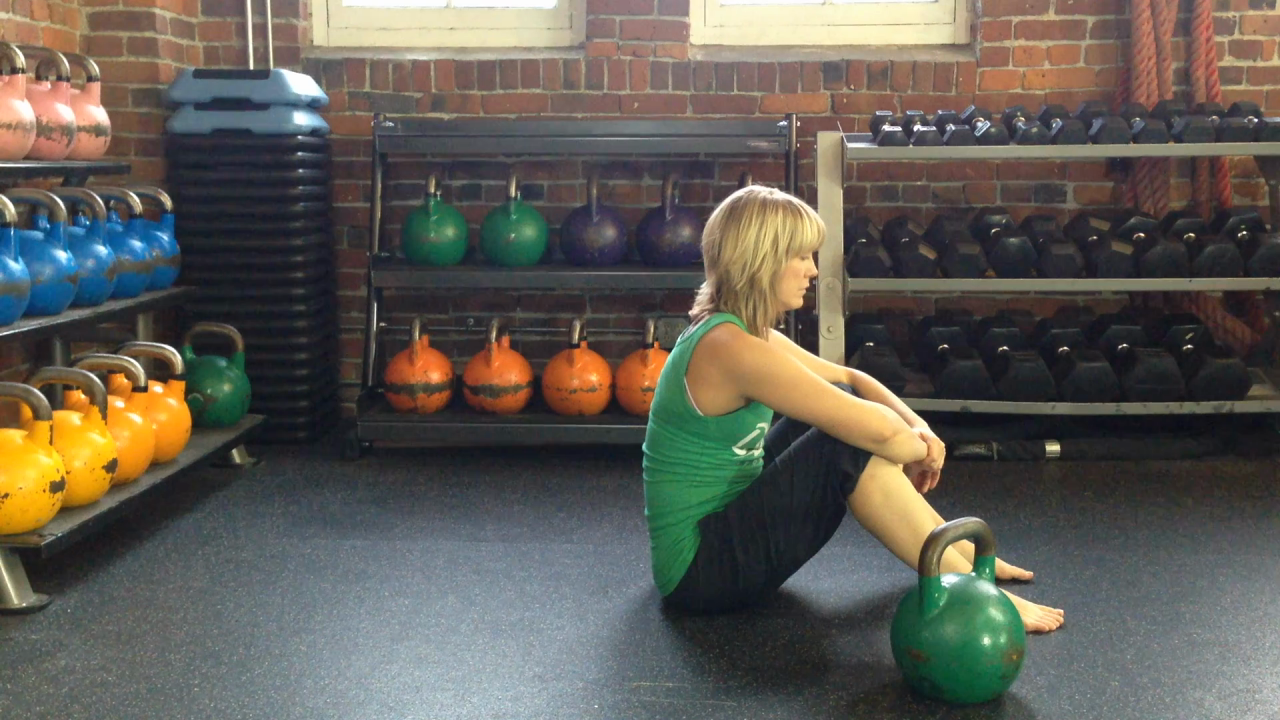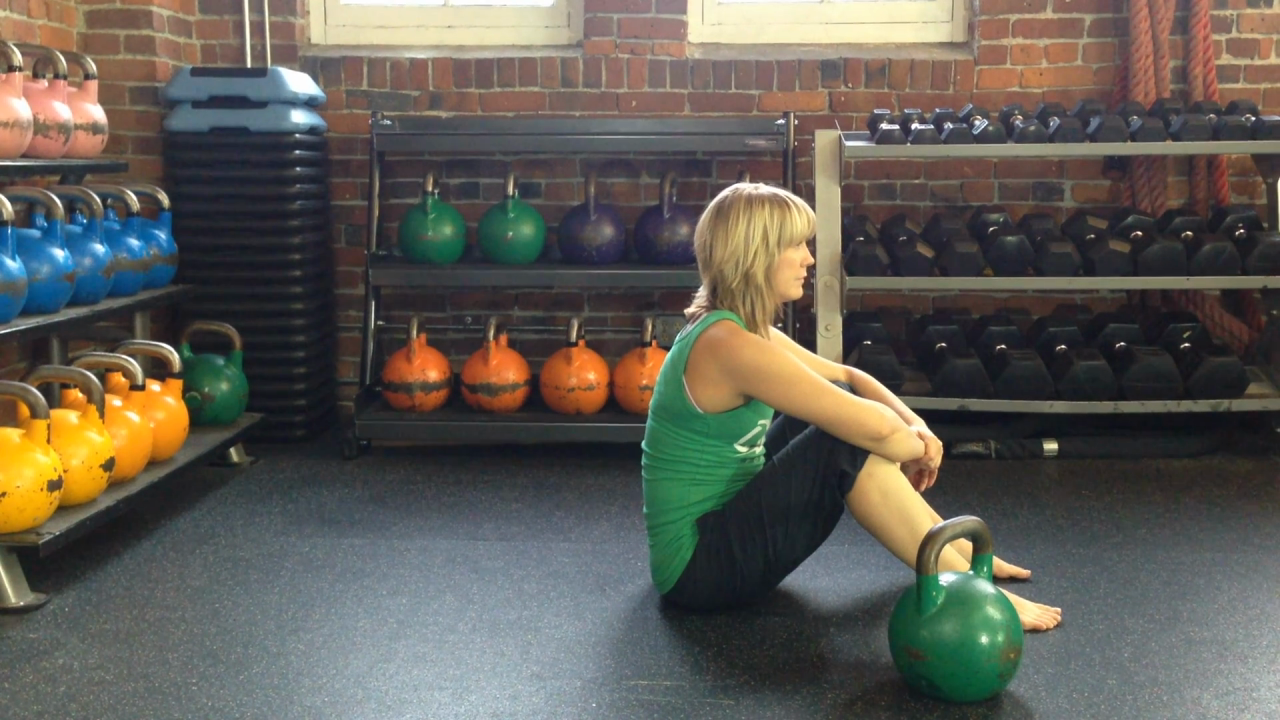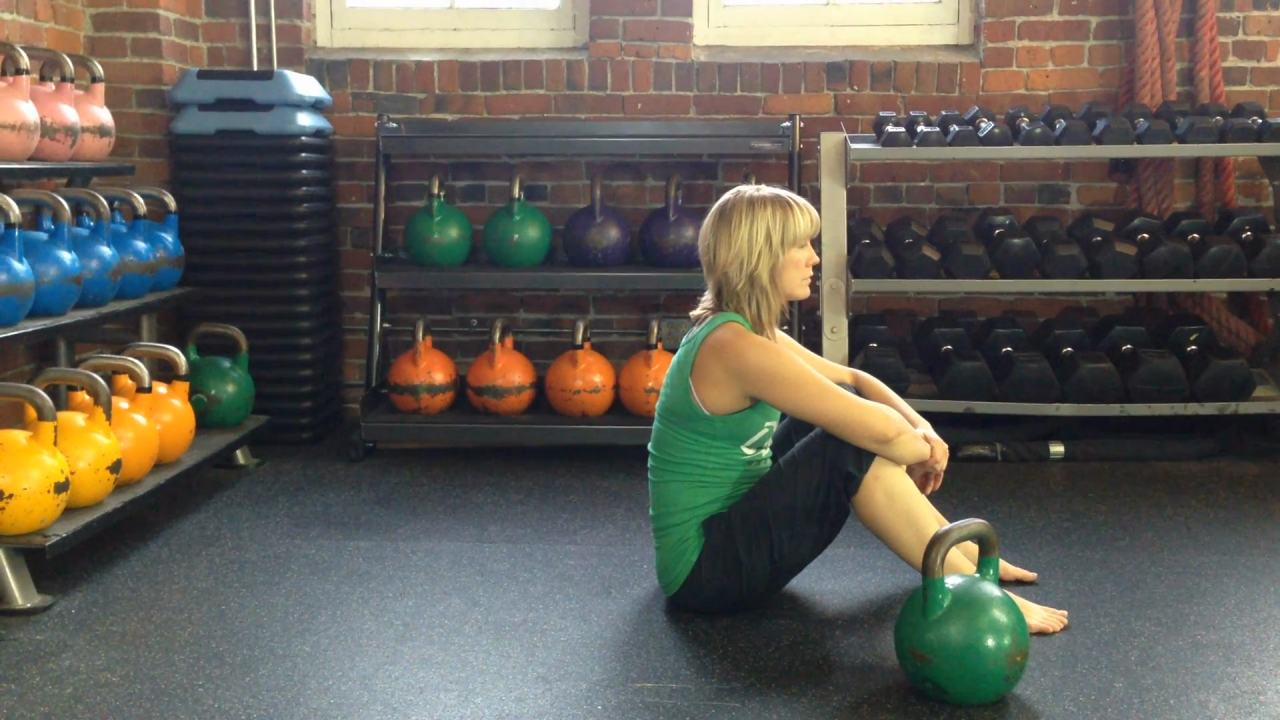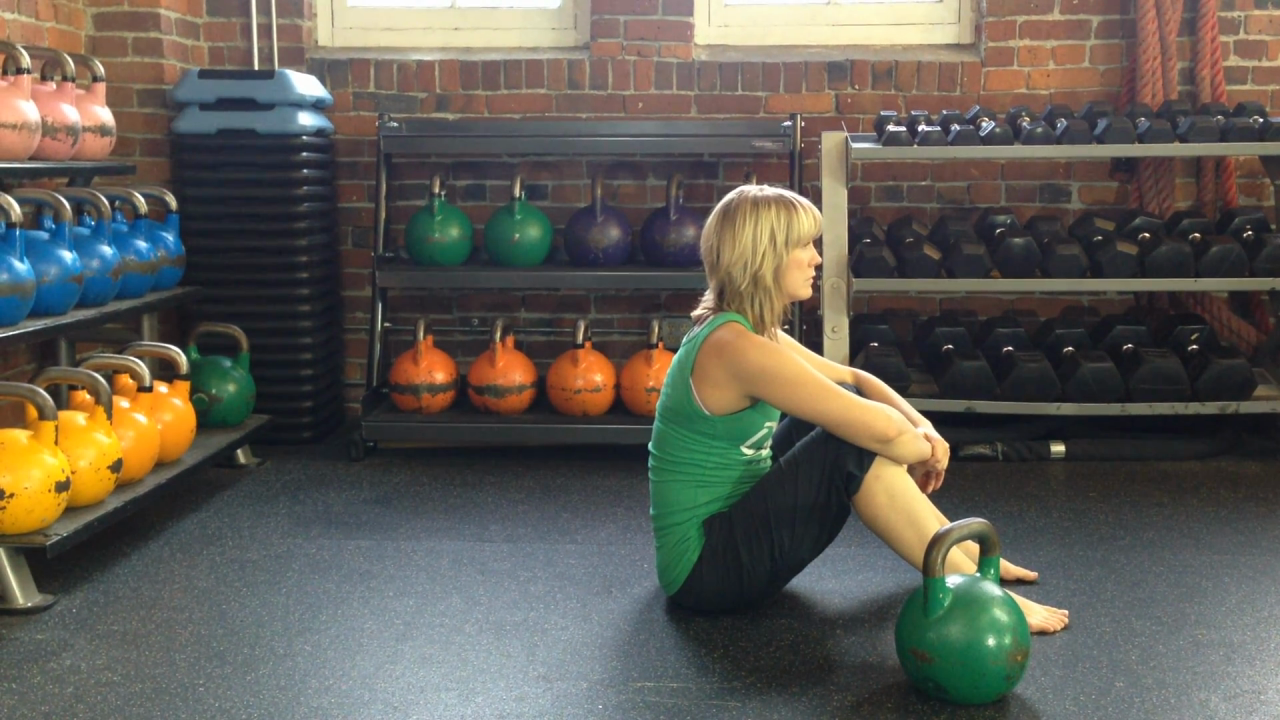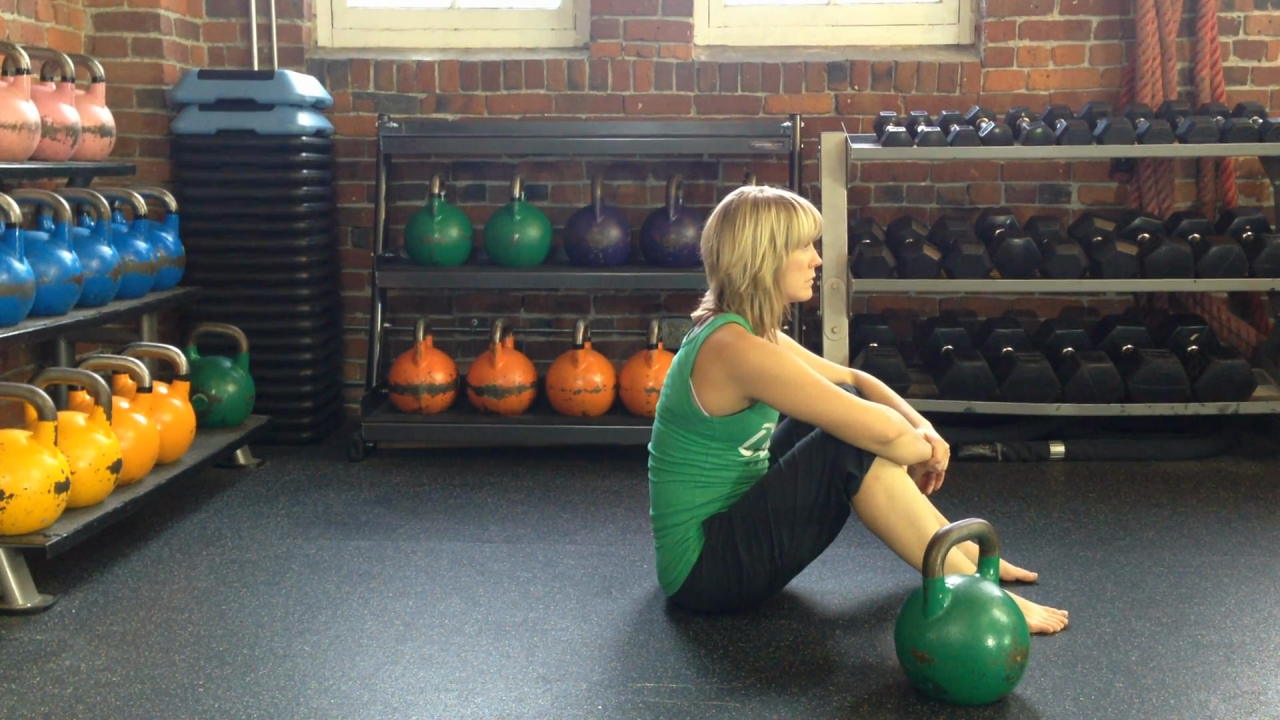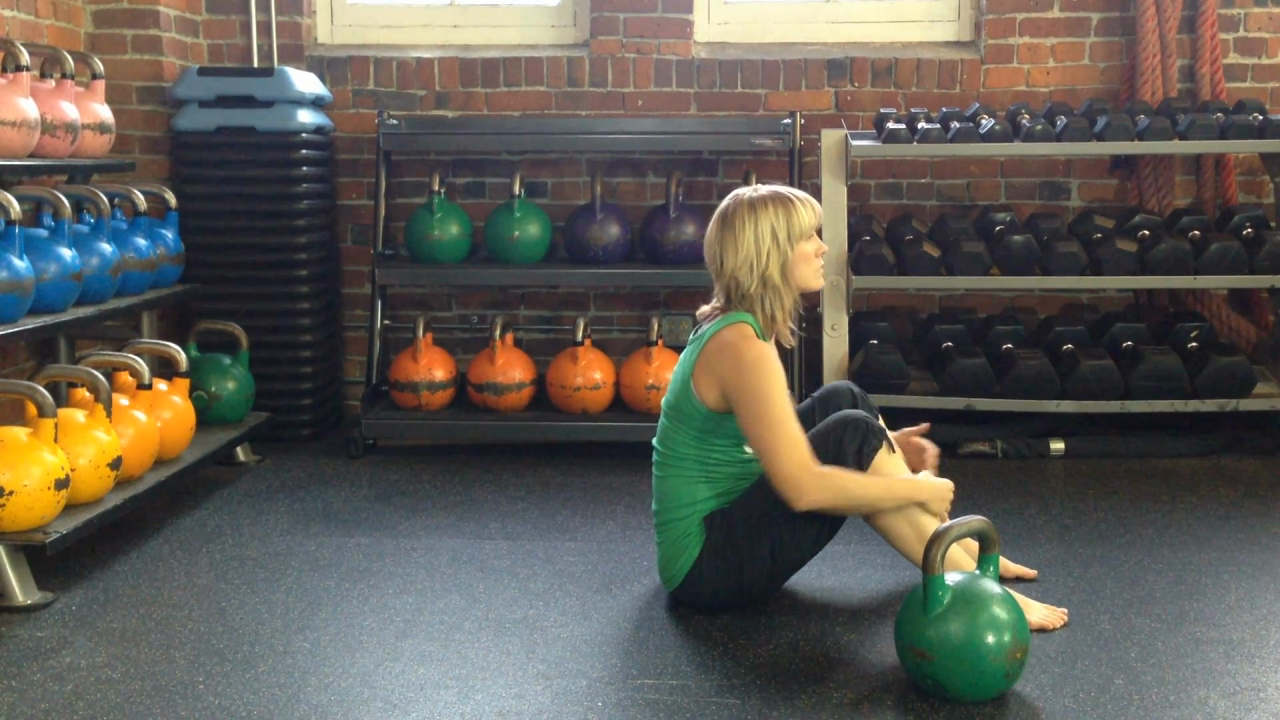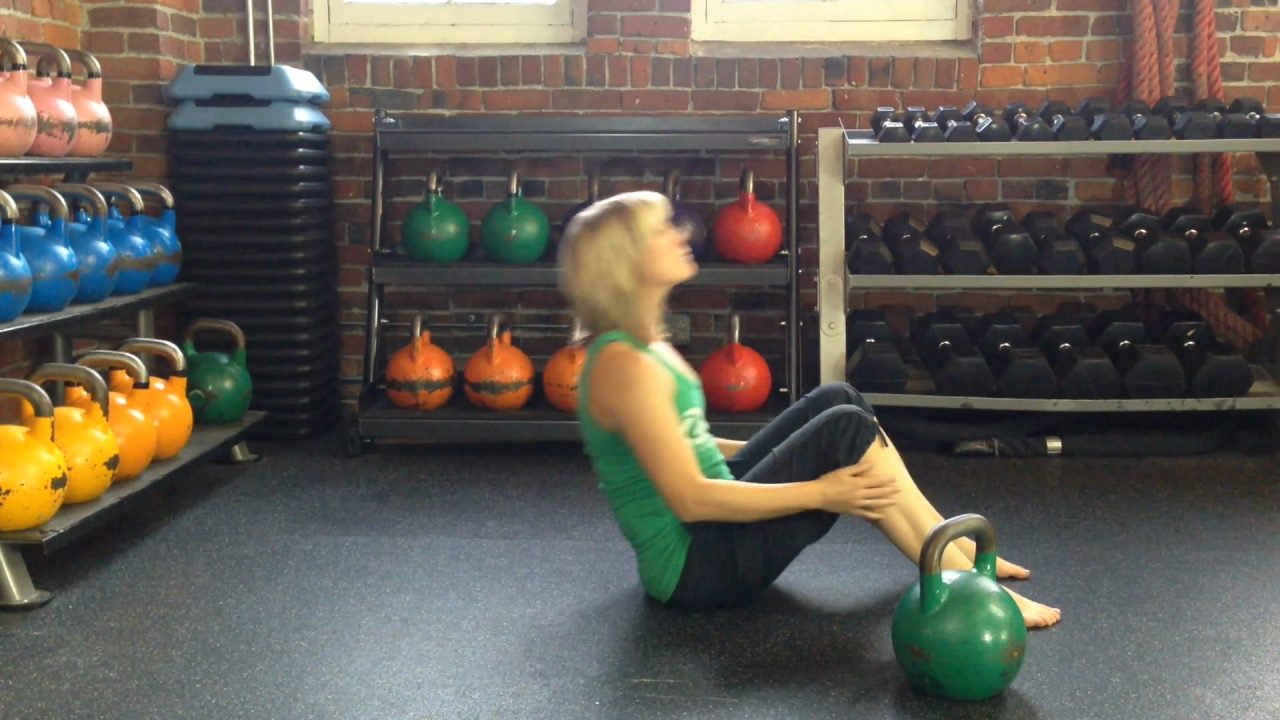
dt=0.7s
person 1, frame 1
left shoulder: (737, 331)
right shoulder: (733, 347)
left elbow: (848, 377)
right elbow: (874, 429)
left wrist: (918, 427)
right wrist: (918, 448)
left hip: (720, 527)
right hip: (700, 565)
left knee: (843, 402)
right knee: (852, 449)
left ankle: (960, 550)
person 1, frame 2
left shoulder: (735, 328)
right shoulder: (732, 345)
left elbow: (848, 377)
right elbow: (873, 427)
left wrist: (915, 426)
right wrist: (917, 446)
left hip: (722, 524)
right hip: (698, 563)
left knee: (842, 402)
right knee: (852, 448)
left ankle: (955, 549)
person 1, frame 3
left shoulder: (739, 329)
right shoulder: (737, 346)
left elbow: (852, 378)
right elbow: (878, 429)
left wrist: (921, 428)
right wrist: (922, 450)
left hip: (727, 527)
right hip: (704, 565)
left knee: (847, 404)
right knee: (857, 449)
left ankle: (965, 552)
person 1, frame 4
left shoulder: (741, 330)
right shoulder: (738, 347)
left elbow: (854, 379)
right elbow: (879, 429)
left wrist: (922, 428)
right wrist: (923, 449)
left hip: (730, 526)
right hip: (705, 565)
left knee: (848, 404)
right knee: (858, 448)
left ankle: (963, 551)
person 1, frame 5
left shoulder: (742, 330)
right shoulder: (737, 348)
left elbow: (853, 379)
right elbow: (878, 430)
left wrist: (921, 428)
right wrist: (922, 451)
left hip: (728, 525)
right hip: (705, 564)
left knee: (847, 408)
right knee: (856, 447)
left ankle: (964, 551)
person 1, frame 6
left shoulder: (738, 327)
right shoulder: (742, 348)
left elbow: (773, 438)
right elbow: (804, 489)
left wrist: (881, 444)
right wrist: (917, 489)
left hip: (727, 523)
right hip: (706, 561)
left knee: (841, 401)
right knee: (854, 436)
left ankle: (961, 548)
person 1, frame 7
left shoulder: (639, 345)
right shoulder: (625, 364)
right elbow: (690, 500)
left wrist: (793, 448)
right wrist: (820, 493)
left hip: (703, 534)
right hip: (693, 565)
left knee: (837, 401)
right knee: (849, 432)
left ankle: (951, 547)
